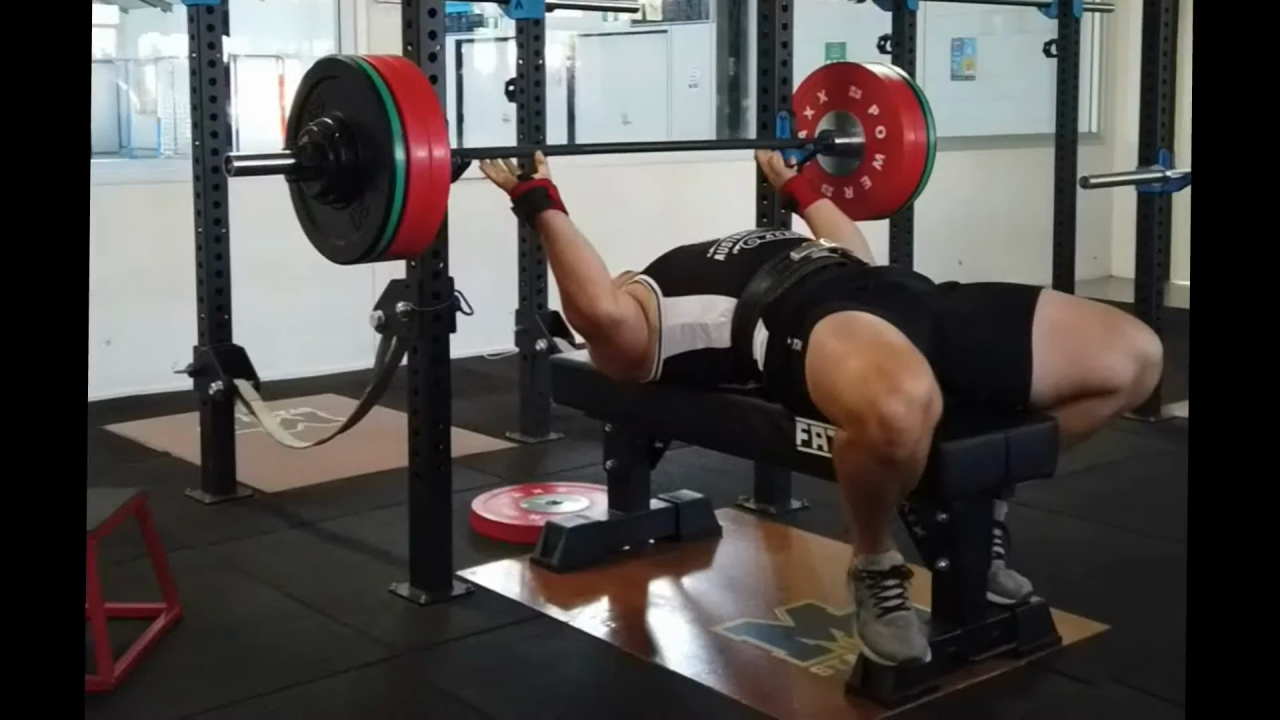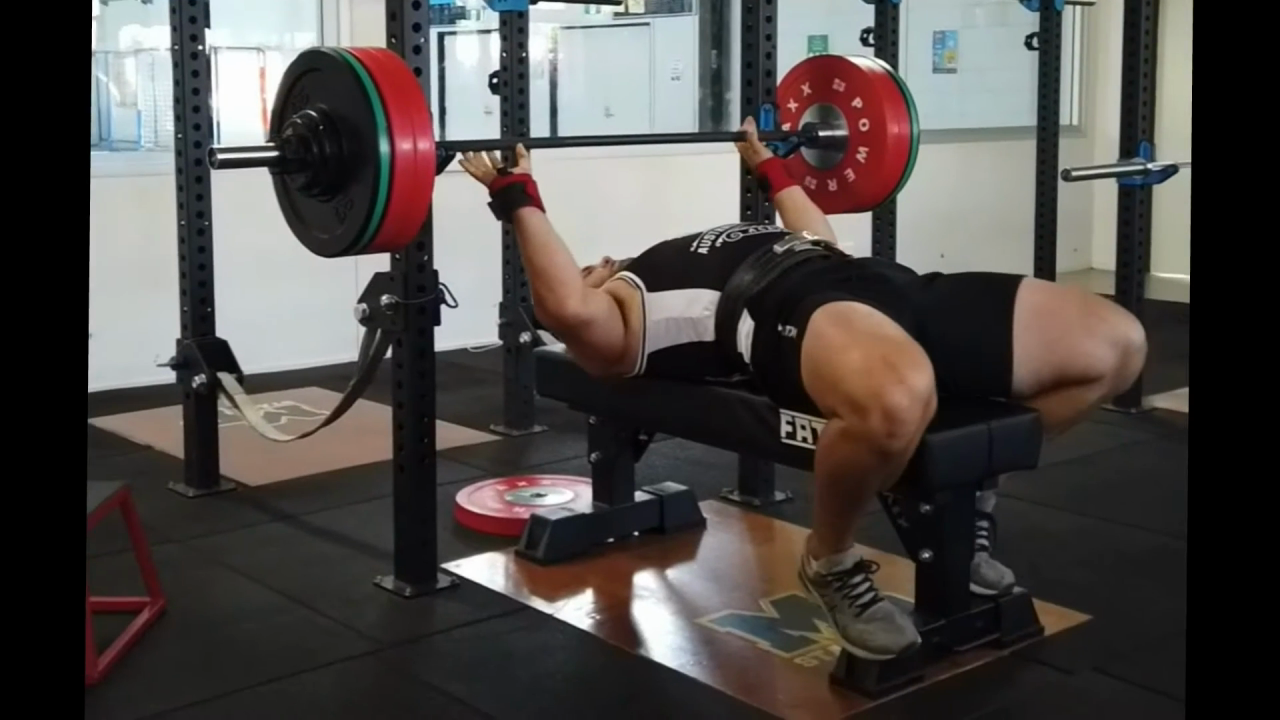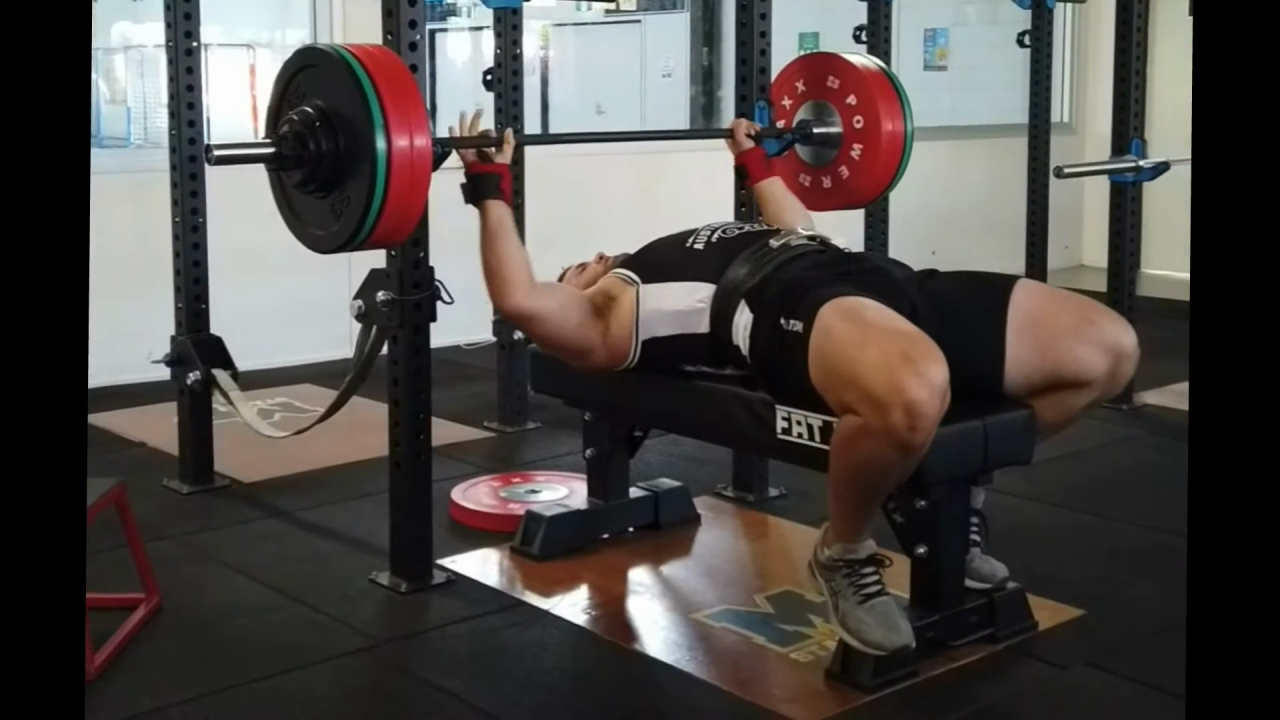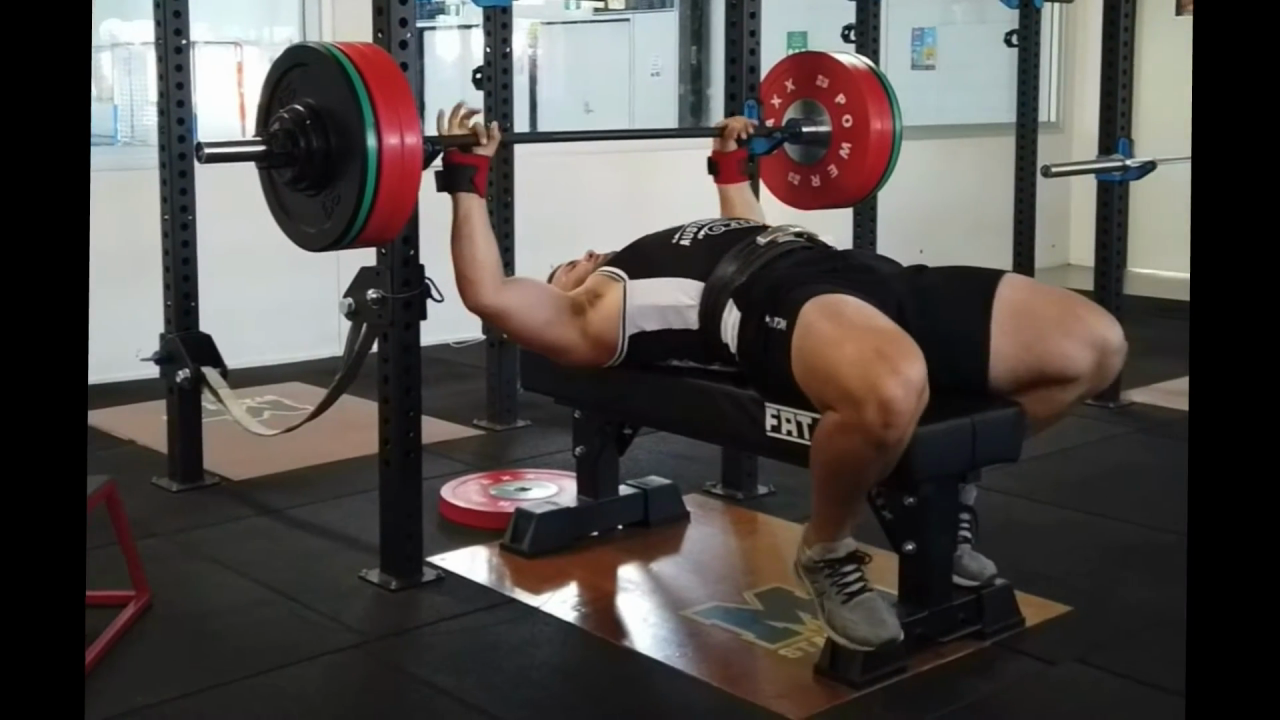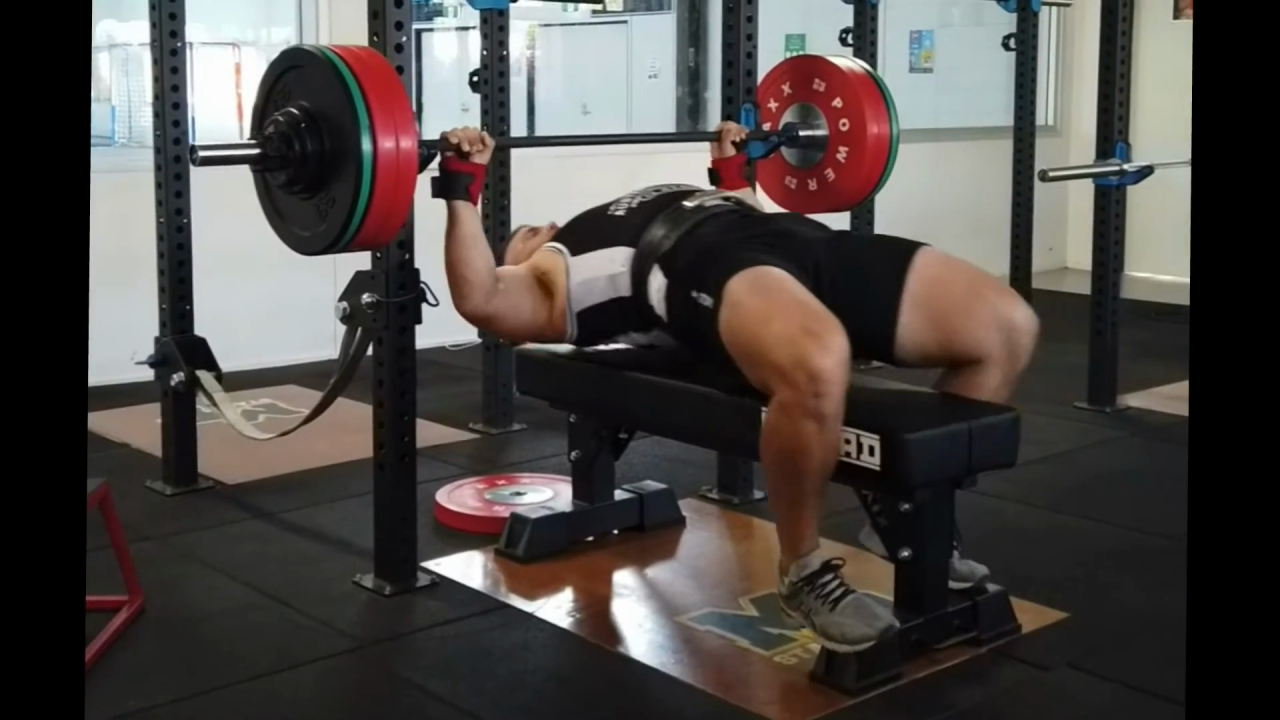
dt=0.5s
person 1, frame 1
left shoulder: (711, 279)
right shoulder: (629, 339)
left elbow: (853, 257)
right elbow: (599, 308)
left wrist: (793, 184)
right wrist: (539, 203)
left knee: (1132, 357)
right knee: (900, 405)
right ankle: (874, 566)
person 1, frame 2
left shoulder: (685, 274)
right shoulder: (612, 325)
left elbow: (817, 242)
right elbow: (566, 308)
left wrist: (768, 165)
right wrist: (515, 196)
left knee: (1116, 344)
right knee: (896, 401)
left ankle: (966, 494)
right ankle: (830, 562)
person 1, frame 3
left shoulder: (664, 275)
right shoulder: (599, 325)
left elbow: (795, 234)
right elbow: (518, 297)
left wrist: (753, 159)
right wrist: (489, 186)
left knee: (1108, 349)
right knee: (914, 395)
right ankle: (845, 553)
person 1, frame 4
left shoulder: (661, 277)
right shoulder: (587, 320)
left elbow: (749, 235)
right elbow: (488, 294)
left wrist: (730, 165)
right wrist: (467, 180)
left knee: (1094, 346)
right knee: (890, 393)
right ankle: (825, 552)
person 1, frame 5
left shoulder: (613, 242)
right shoulder: (545, 290)
right elbow: (479, 299)
left wrist: (730, 169)
right wrist: (461, 188)
left knee: (1005, 325)
right knee: (817, 364)
right ankle: (804, 572)
